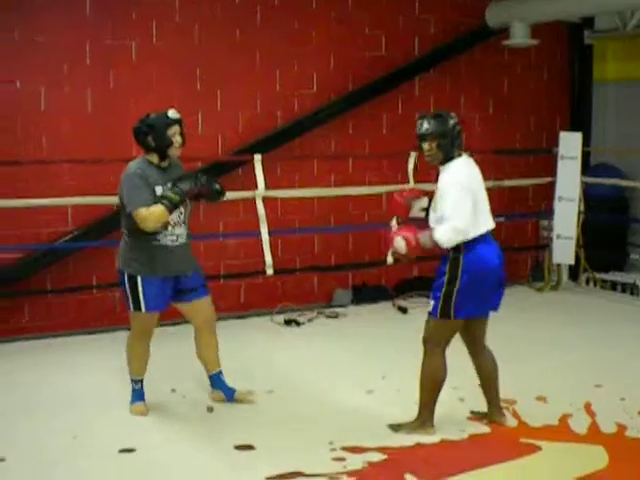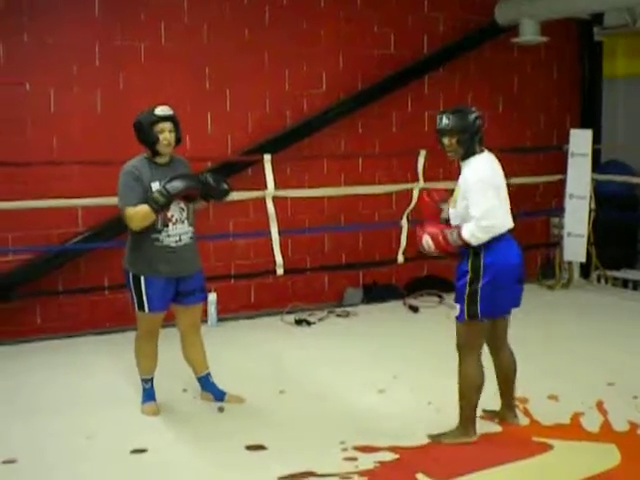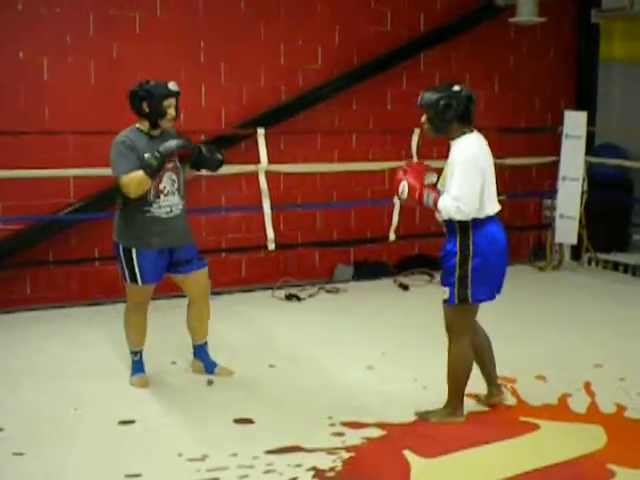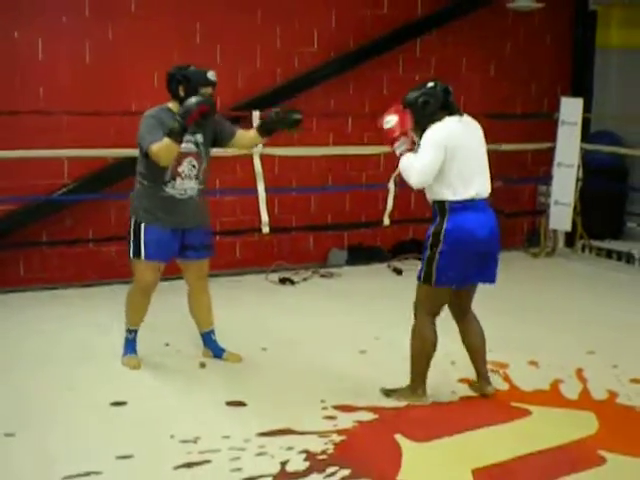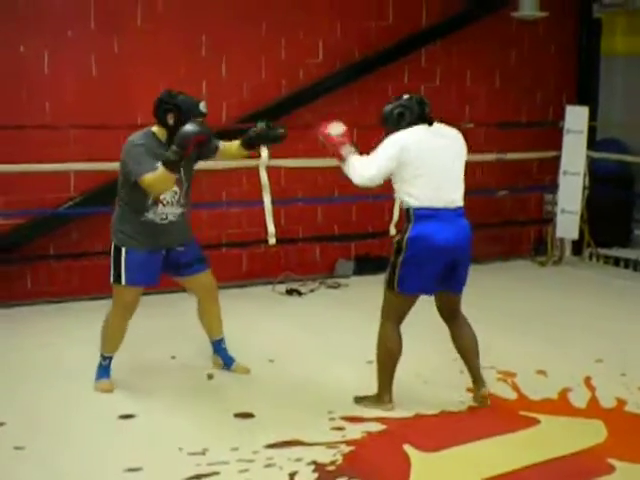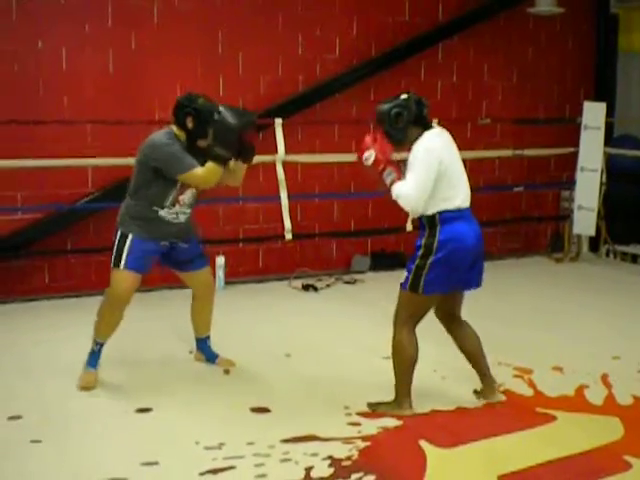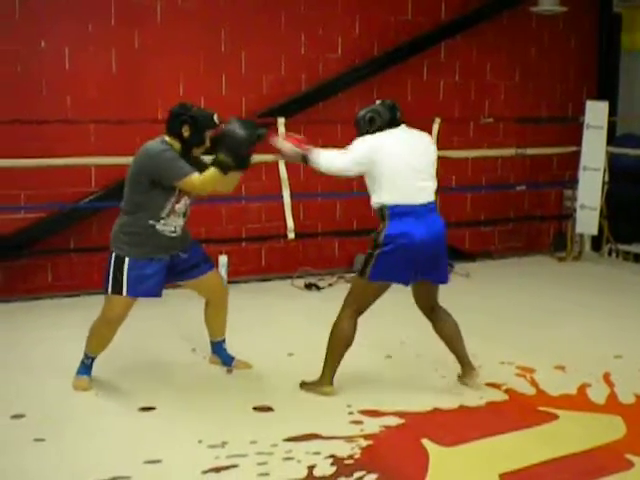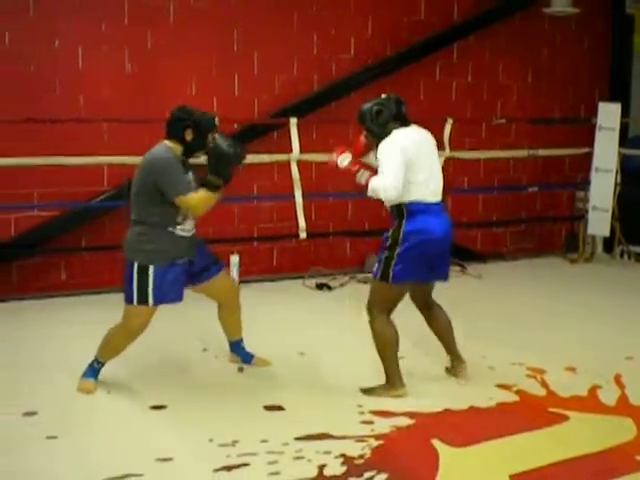
dt=0.5s
person 1, frame 1
left shoulder: (454, 176)
right shoulder: (463, 166)
left elbow: (459, 228)
left wrist: (418, 239)
right wrist: (425, 206)
left hip: (466, 262)
right hip: (485, 257)
left knee: (433, 345)
right knee: (475, 343)
left ankle: (424, 420)
right ankle: (495, 410)
person 1, frame 2
left shoulder: (475, 172)
right shoulder: (485, 161)
left elbow: (487, 224)
left wrist: (446, 236)
right wrist: (451, 206)
left hip: (486, 261)
right hip: (505, 254)
left knee: (468, 350)
right knee: (498, 341)
left ankle: (466, 428)
right ankle: (508, 410)
person 1, frame 3
left shoulder: (465, 151)
right shoulder: (472, 142)
left elbow: (461, 207)
left wrist: (424, 194)
right wrist: (433, 181)
left hip: (472, 242)
right hip: (486, 236)
left knee: (457, 330)
right knee: (466, 323)
left ankle: (454, 408)
right ankle: (494, 391)
person 1, frame 4
left shoulder: (439, 132)
right shoulder: (470, 126)
left elbow: (417, 177)
left wrist: (400, 142)
right wrist: (414, 137)
left hip: (454, 225)
right hip: (484, 222)
left knee: (424, 313)
right knee: (462, 309)
left ankle: (416, 388)
right ankle: (483, 380)
person 1, frame 5
left shoulder: (401, 141)
right shoulder: (454, 137)
left elbow: (365, 175)
left wrist: (340, 144)
left hip: (422, 234)
right hip: (458, 229)
left knee: (390, 319)
right knee: (453, 314)
left ankle: (383, 396)
right ankle: (479, 385)
person 1, frame 6
left shoulder: (426, 148)
right shoulder: (437, 135)
left elbow: (413, 201)
left wrist: (384, 166)
right wrist: (387, 161)
left hip: (443, 238)
right hip: (466, 232)
left knee: (404, 322)
right knee: (450, 317)
left ankle: (402, 401)
right ankle: (488, 384)
person 1, frame 7
left shoulder: (372, 145)
right shoulder: (425, 139)
left elbow: (338, 163)
left wrist: (299, 149)
left hip: (399, 232)
right hip: (433, 226)
left knee: (352, 308)
right knee: (430, 305)
left ankle: (325, 380)
right ankle: (467, 368)
person 1, frame 8
left shoulder: (392, 143)
right shoulder: (422, 136)
left elbow: (390, 190)
left wrist: (356, 172)
right wrist: (363, 166)
left hip: (412, 227)
right hip: (439, 223)
left knee: (377, 309)
right knee: (424, 300)
left ankle: (394, 382)
right ankle: (456, 361)
person 2, frame 1
left shoulder: (176, 167)
right shoulder: (135, 174)
right elbow: (148, 221)
left wrist: (203, 191)
right wrist: (178, 193)
left hip: (182, 264)
right hip: (144, 267)
left knee: (206, 320)
right knee: (142, 330)
left ankle: (220, 386)
right ankle: (137, 391)
person 2, frame 2
left shoulder: (181, 165)
right shoulder: (134, 171)
right elbow: (134, 220)
left wrist: (206, 192)
right wrist: (165, 194)
left hip: (187, 264)
right hip: (149, 268)
left knee: (191, 327)
right knee: (148, 330)
left ankle: (208, 388)
right ankle: (148, 391)
person 2, frame 3
left shoulder: (169, 137)
right shoulder: (125, 142)
right elbow: (131, 187)
left wrist: (200, 161)
right wrist: (160, 157)
left hip: (178, 234)
right hip: (140, 239)
left knee: (200, 290)
right knee: (138, 301)
left ankle: (202, 358)
right ankle: (137, 364)
person 2, frame 4
left shoulder: (208, 121)
right shoulder: (154, 118)
left elbow: (243, 139)
right elbow: (161, 156)
left wrist: (270, 126)
right wrist: (182, 122)
left hip: (192, 217)
right hip: (154, 216)
left knee: (198, 279)
right knee: (145, 282)
left ankle: (210, 344)
right ankle: (130, 342)
person 2, frame 5
left shoulder: (188, 140)
right shoulder: (137, 146)
left elbow: (226, 150)
right elbow: (155, 186)
left wrist: (252, 140)
right wrist: (178, 151)
left hip: (176, 236)
right hip: (135, 240)
left knee: (208, 291)
right knee: (123, 306)
left ankle: (222, 354)
right ankle: (104, 367)
person 2, frame 6
left shoulder: (199, 145)
right shoulder: (161, 145)
left elbow: (234, 180)
right elbow: (203, 179)
left wrist: (242, 148)
right wrist: (224, 145)
left hip: (180, 232)
right hip: (139, 230)
left knee: (205, 287)
right knee: (119, 295)
left ankle: (203, 349)
right ankle: (93, 358)
person 2, frame 7
left shoulder: (188, 155)
right shoulder: (155, 154)
left elbow: (221, 187)
right elbow: (200, 185)
left wrist: (240, 160)
right wrist: (230, 156)
left hip: (177, 245)
right hip: (136, 249)
left knee: (218, 291)
right knee: (113, 315)
left ankle: (219, 352)
right ankle: (86, 365)
person 2, frame 8
left shoulder: (176, 158)
right shoulder: (160, 162)
left elbow: (197, 197)
right elbow: (196, 207)
left wrist: (222, 168)
right wrist: (218, 173)
left hip: (185, 248)
right hip: (152, 256)
left knee: (229, 292)
right knee: (133, 325)
left ankle: (238, 352)
right ankle: (93, 369)
